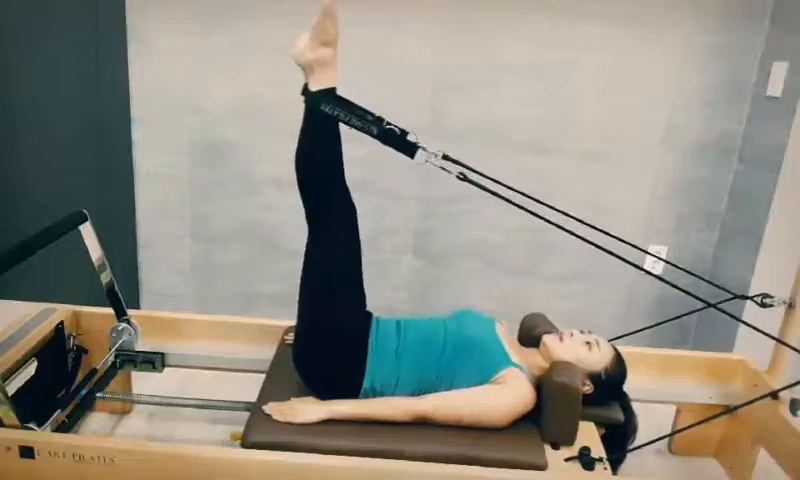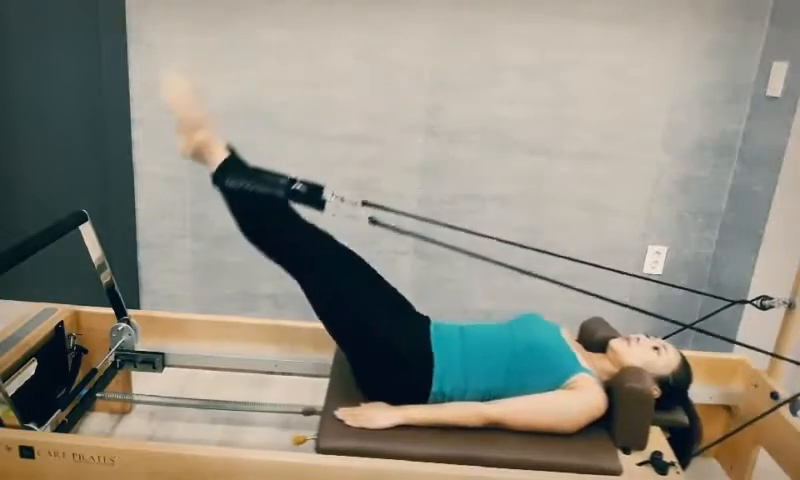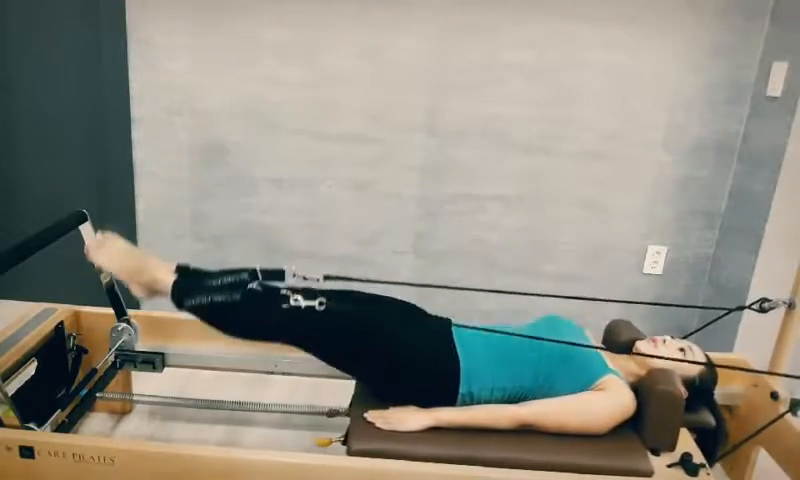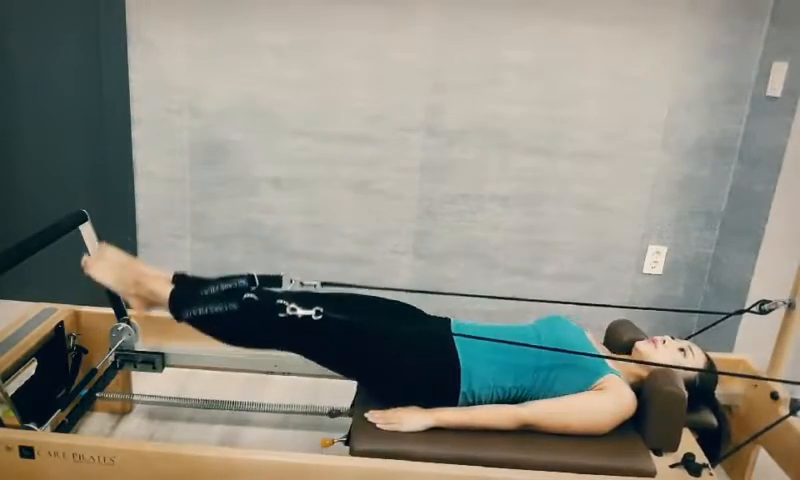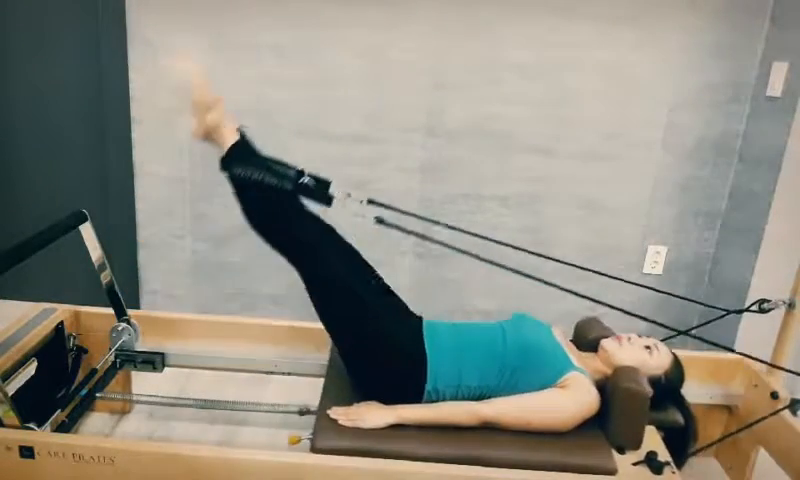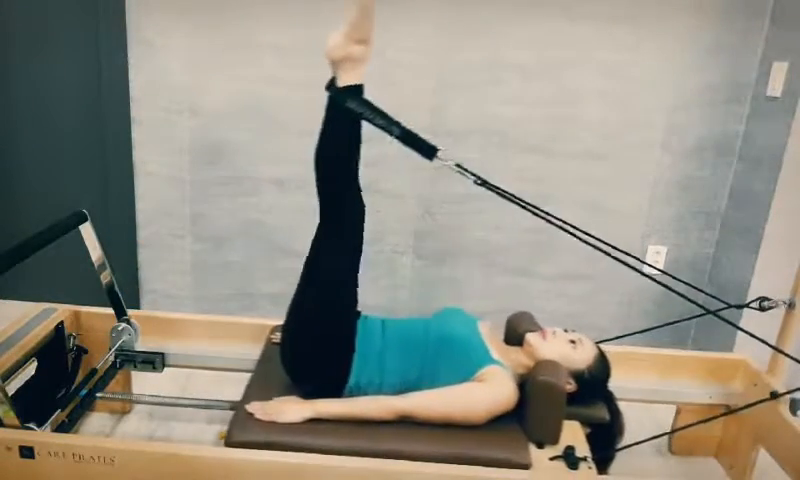
dt=0.7s
person 1, frame 1
left shoulder: (517, 395)
right shoulder: (505, 339)
left elbow: (418, 410)
left wrist: (325, 409)
left hip: (341, 368)
right hip: (359, 340)
left knee: (331, 221)
right knee: (334, 214)
person 1, frame 2
left shoulder: (589, 400)
right shoulder: (563, 343)
left elbow: (489, 414)
left wrist: (398, 413)
left hip: (411, 376)
right hip: (419, 340)
left knee: (310, 255)
right knee: (317, 250)
left ankle: (215, 154)
right ankle: (216, 152)
person 1, frame 3
left shoulder: (616, 402)
right shoulder: (595, 351)
left elbow: (520, 414)
left wrist: (428, 416)
left hip: (440, 373)
right hip: (441, 337)
left knee: (296, 317)
right knee: (294, 294)
left ankle: (165, 283)
right ankle: (165, 276)
person 1, frame 4
left shoulder: (617, 402)
right shoulder: (594, 349)
left elbow: (520, 414)
left wrist: (428, 416)
left hip: (442, 376)
right hip: (440, 337)
left knee: (296, 324)
right knee: (287, 301)
left ankle: (163, 292)
right ankle: (162, 284)
person 1, frame 5
left shoulder: (580, 399)
right shoulder: (562, 347)
left elbow: (483, 412)
left wrist: (391, 414)
left hip: (404, 374)
right hip: (415, 338)
left knee: (313, 247)
right knee: (317, 240)
left ankle: (226, 137)
right ankle: (227, 135)
person 1, frame 6
left shoulder: (501, 391)
right shoulder: (488, 340)
left elbow: (400, 408)
left wrist: (309, 408)
left hip: (326, 366)
right hip: (347, 337)
left knee: (340, 214)
